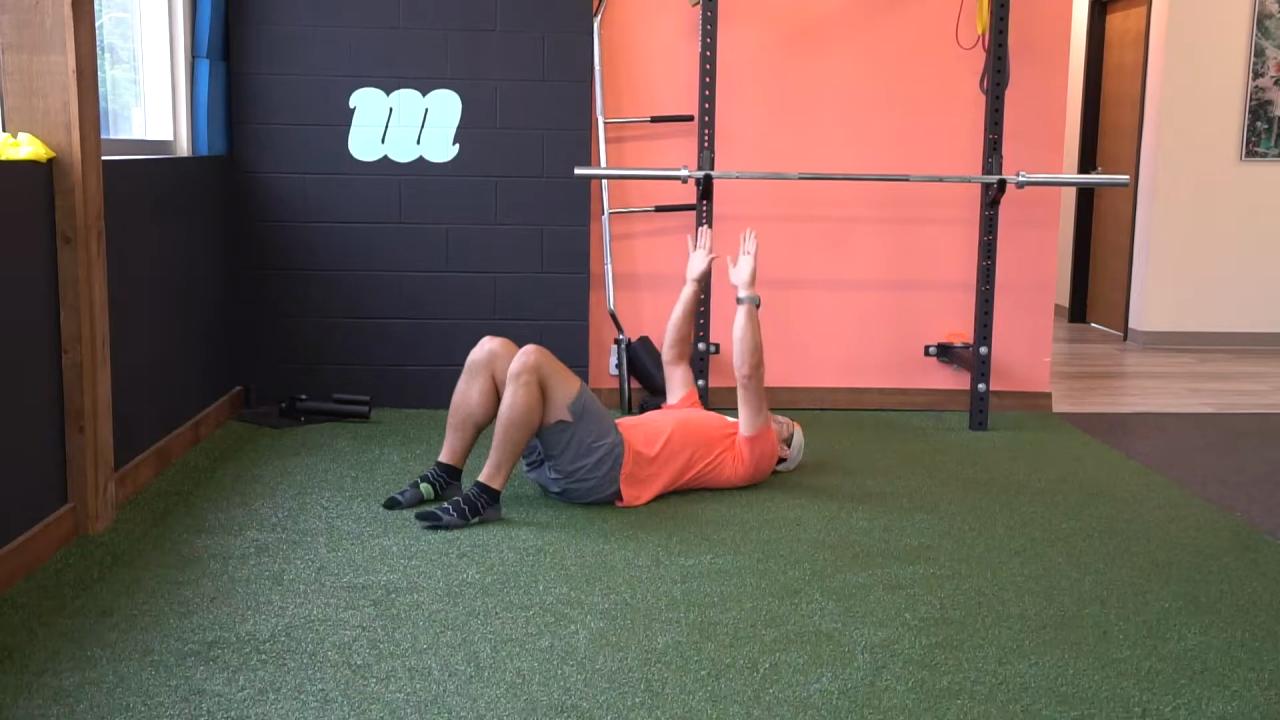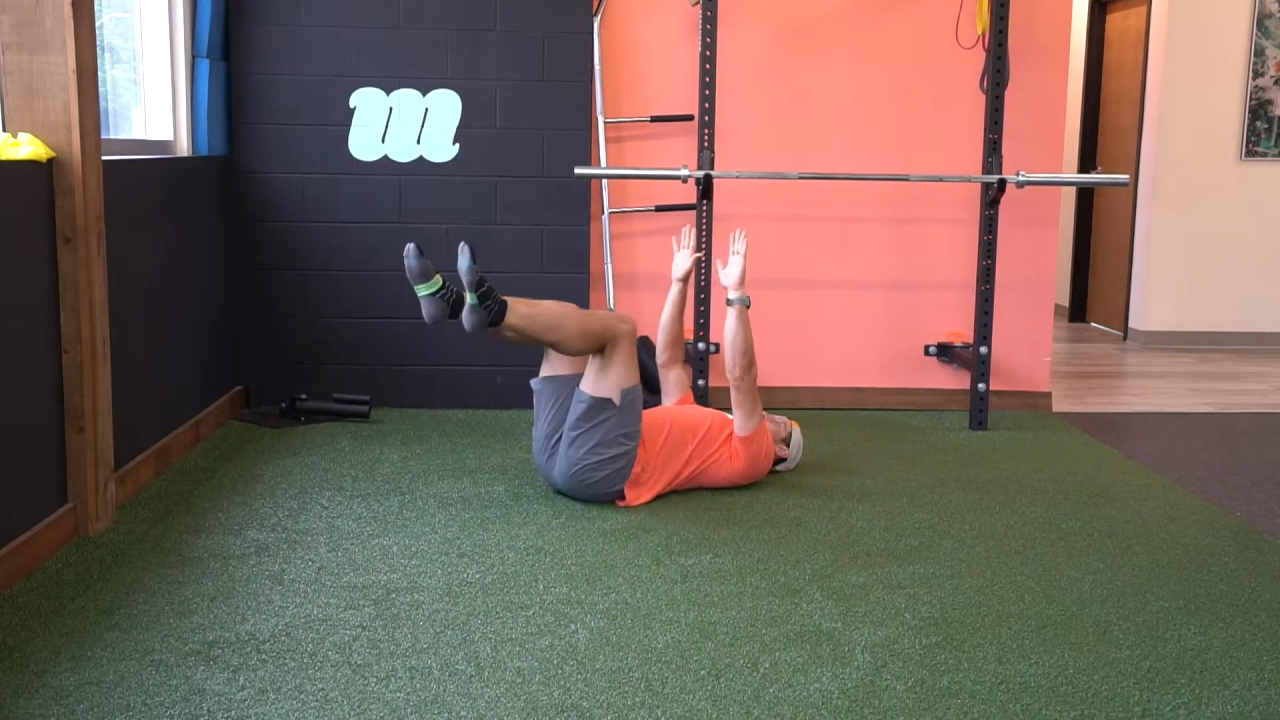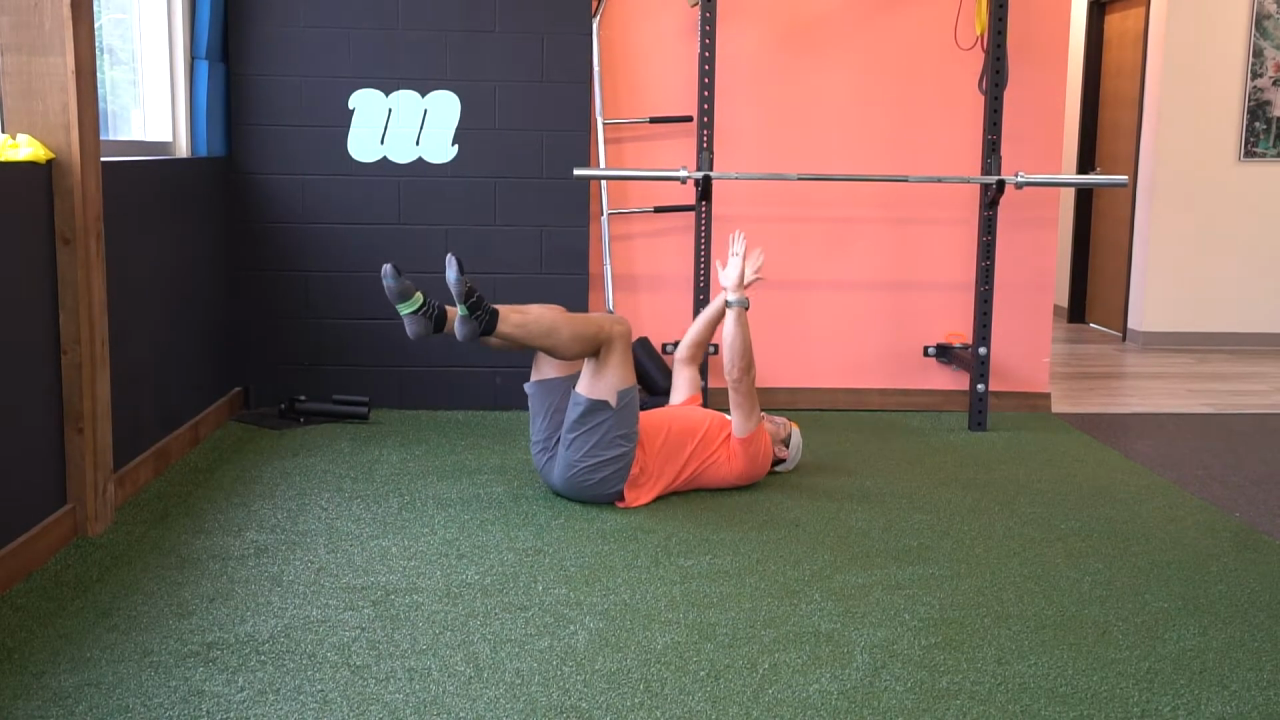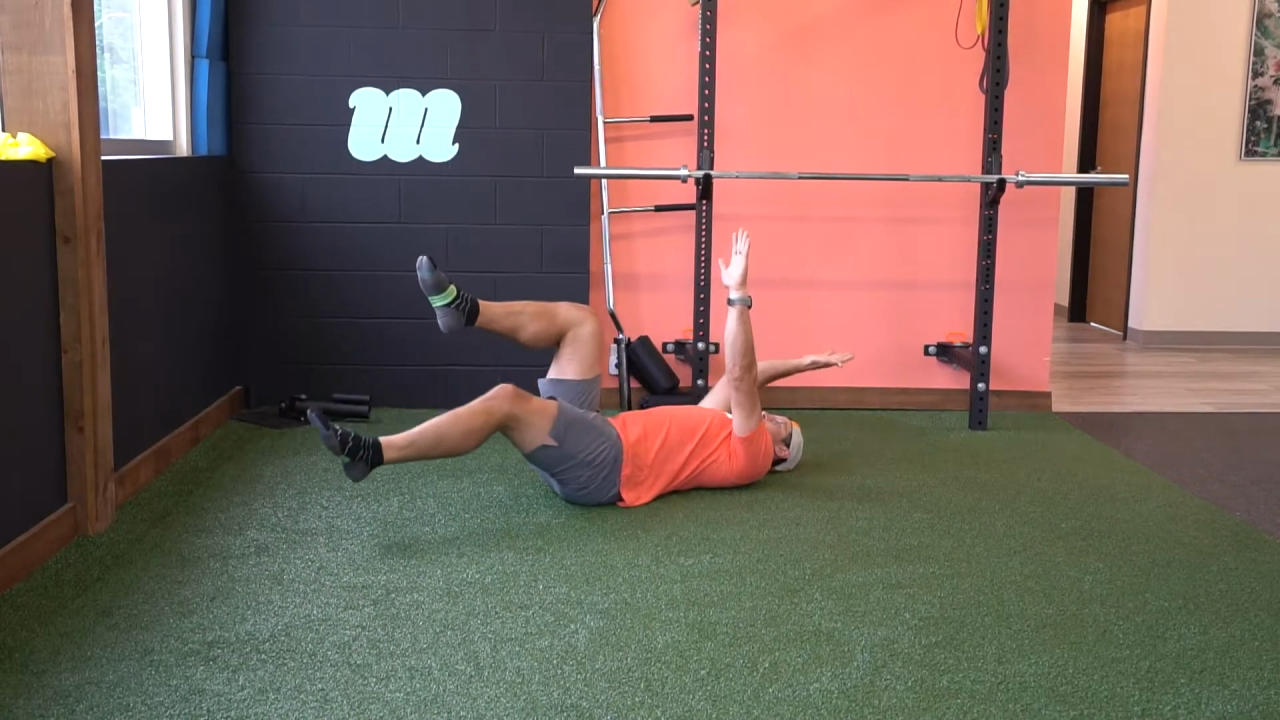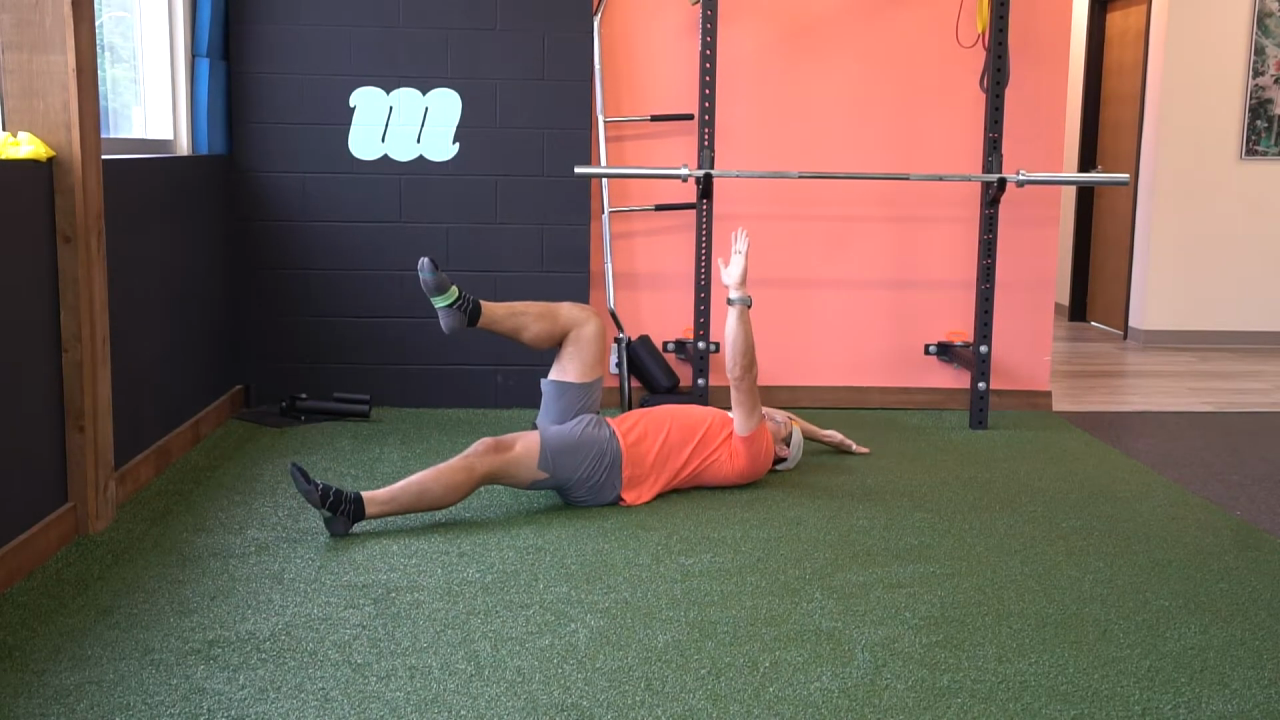
dt=1s
person 1, frame 1
left shoulder: (750, 456)
right shoulder: (703, 426)
left elbow: (748, 377)
right elbow: (673, 357)
left wrist: (746, 295)
right wrist: (693, 283)
left hip: (603, 468)
right hip: (561, 459)
left knee: (531, 360)
right knee: (491, 352)
left ankle: (486, 492)
right ankle: (444, 476)
person 1, frame 2
left shoulder: (750, 455)
right shoulder: (699, 424)
left elbow: (741, 377)
right elbow: (668, 358)
left wrist: (737, 294)
right wrist: (680, 283)
left hip: (601, 466)
right hip: (561, 450)
left knee: (617, 327)
right knee: (563, 315)
left ankle: (491, 310)
right ankle: (451, 302)
person 1, frame 3
left shoulder: (749, 456)
right shoulder: (703, 427)
left elbow: (739, 379)
right elbow: (685, 356)
left wrist: (736, 295)
right wrist: (726, 297)
left hip: (600, 467)
right hip: (560, 451)
left knee: (612, 328)
right knee: (550, 318)
left ankle: (484, 320)
right ankle: (432, 316)
person 1, frame 4
left shoulder: (748, 455)
right shoulder: (720, 429)
left elbow: (742, 377)
right elbow: (737, 378)
left wrist: (738, 294)
right wrist: (804, 362)
left hip: (602, 466)
right hip: (586, 437)
left knee: (505, 399)
right knee: (580, 319)
left ankle: (371, 452)
right ankle: (463, 309)
person 1, frame 5
left shoulder: (750, 452)
right shoulder: (731, 429)
left elbow: (742, 378)
right elbow: (767, 407)
left wrist: (737, 295)
right wrist: (827, 432)
left hip: (603, 463)
right hip: (585, 430)
left knee: (487, 455)
right knee: (584, 319)
left ankle: (352, 507)
right ankle: (466, 309)
